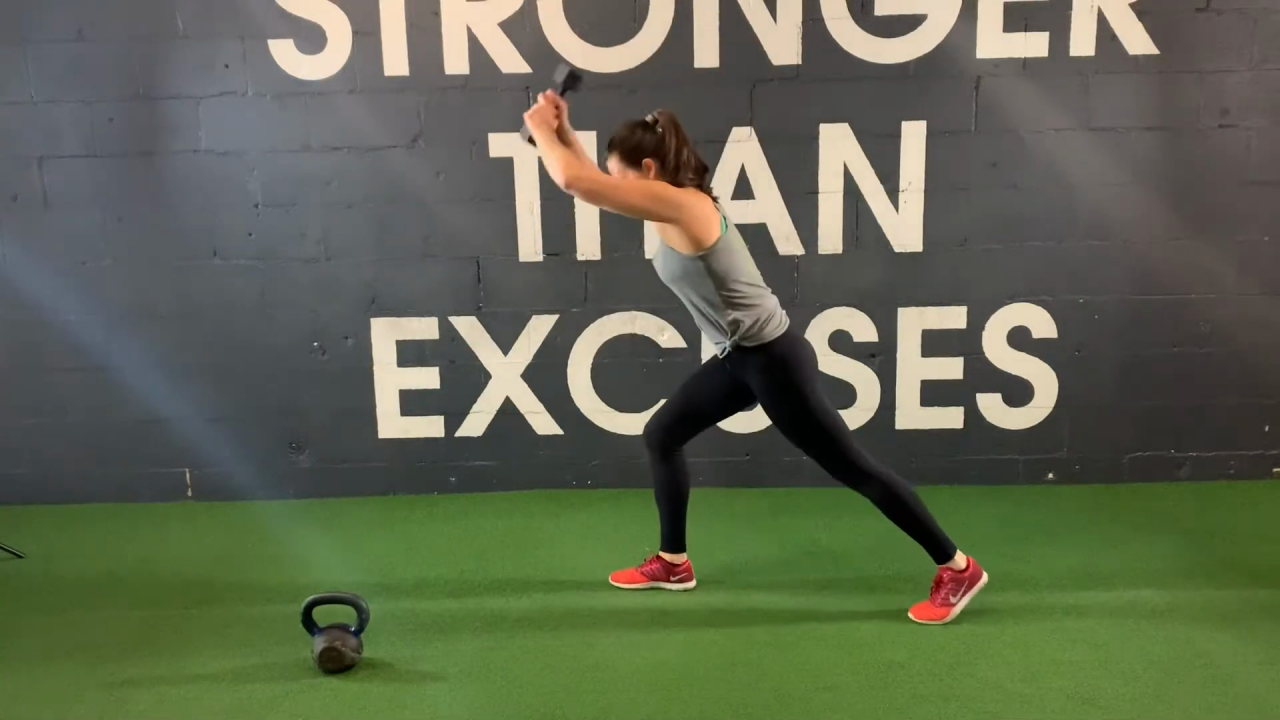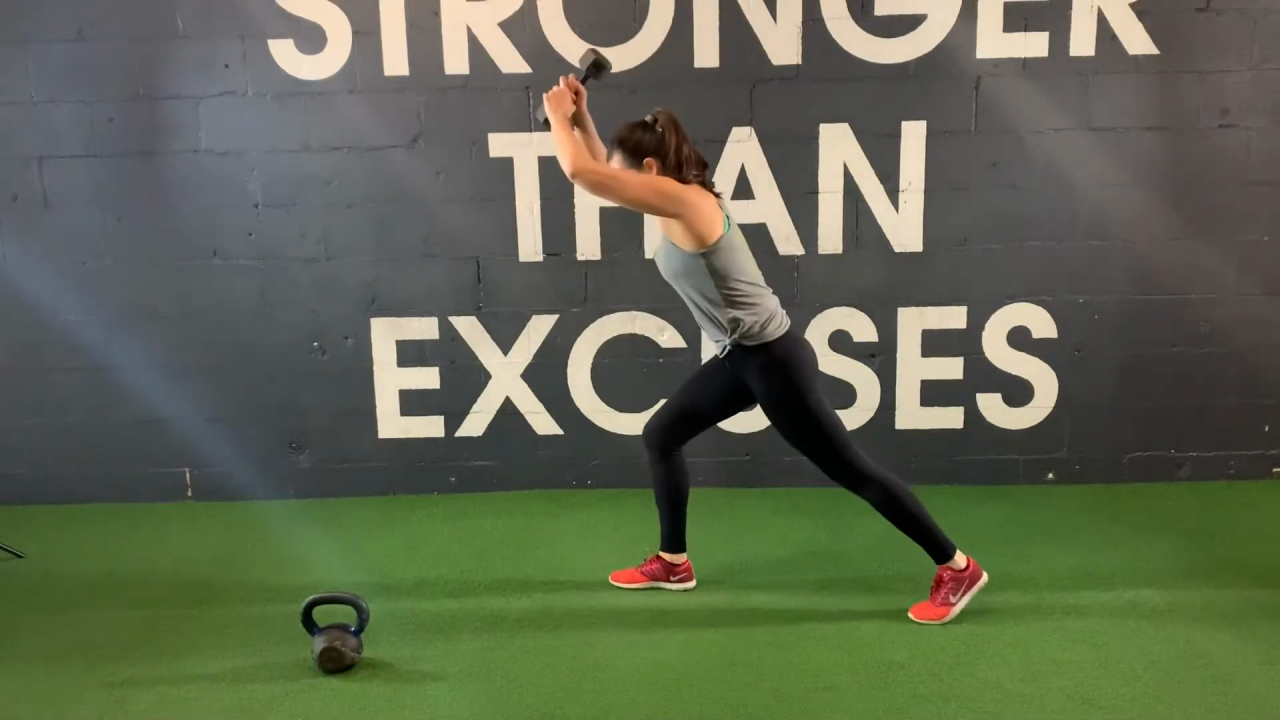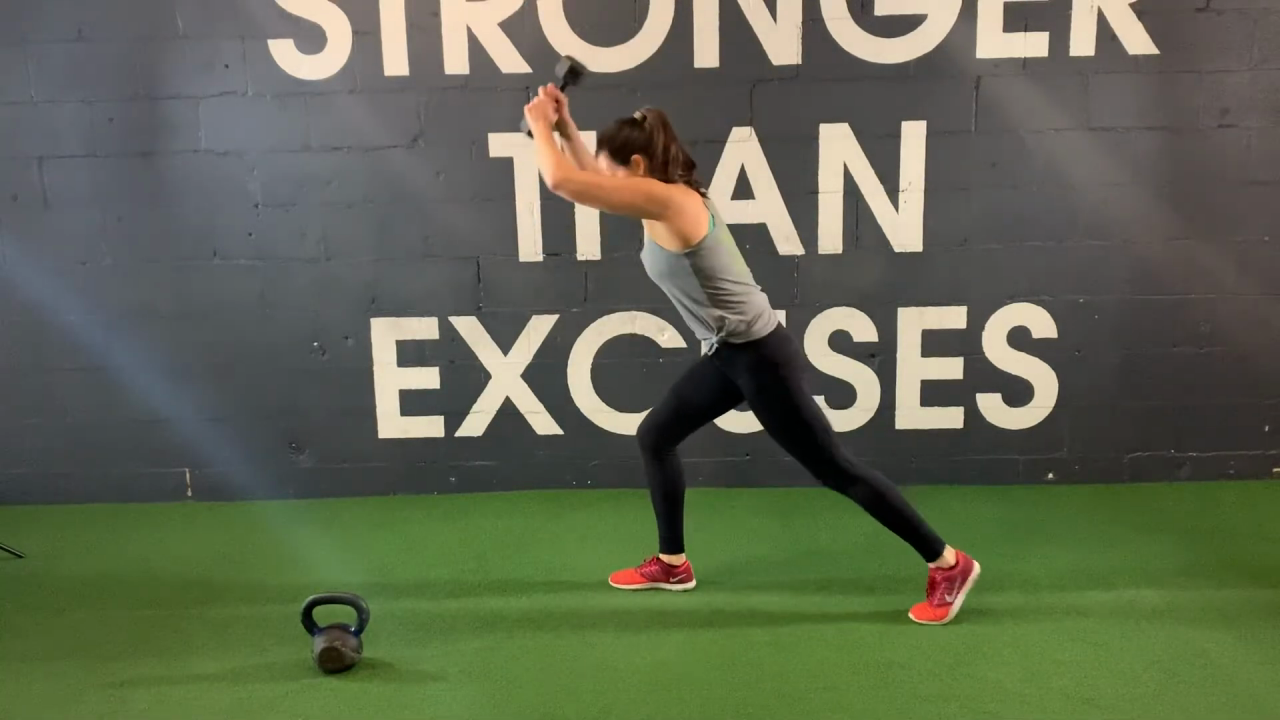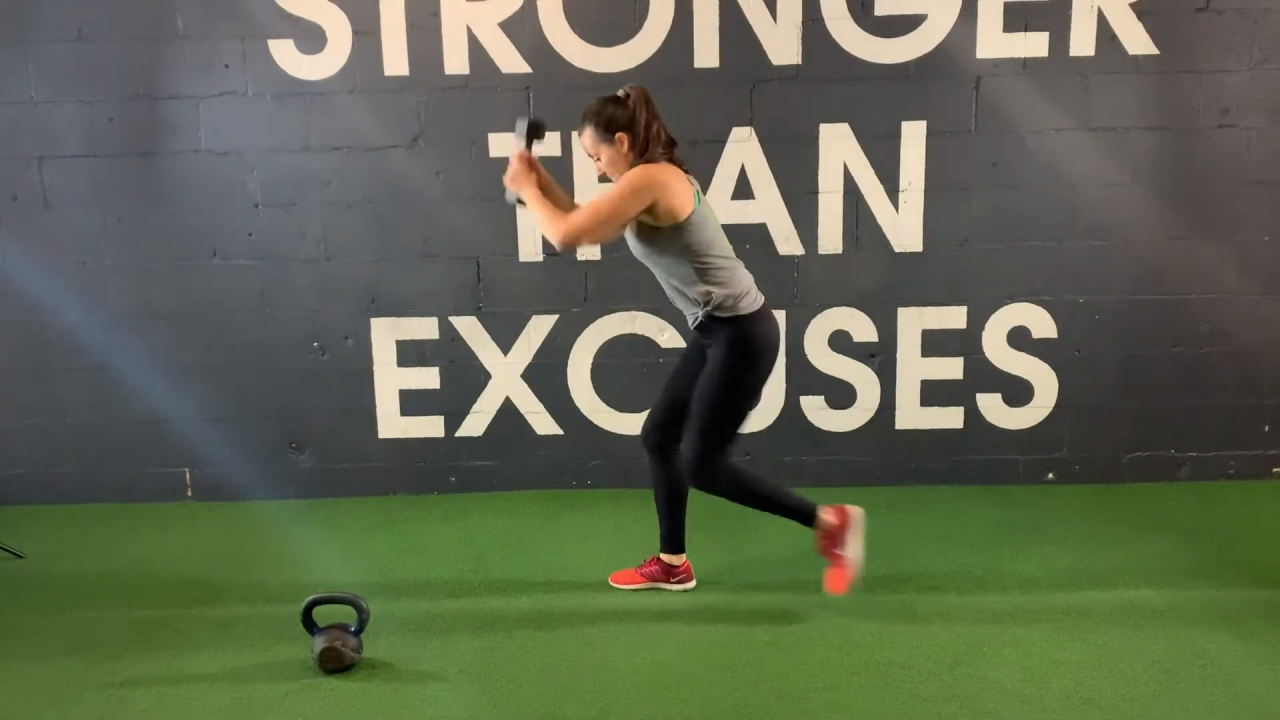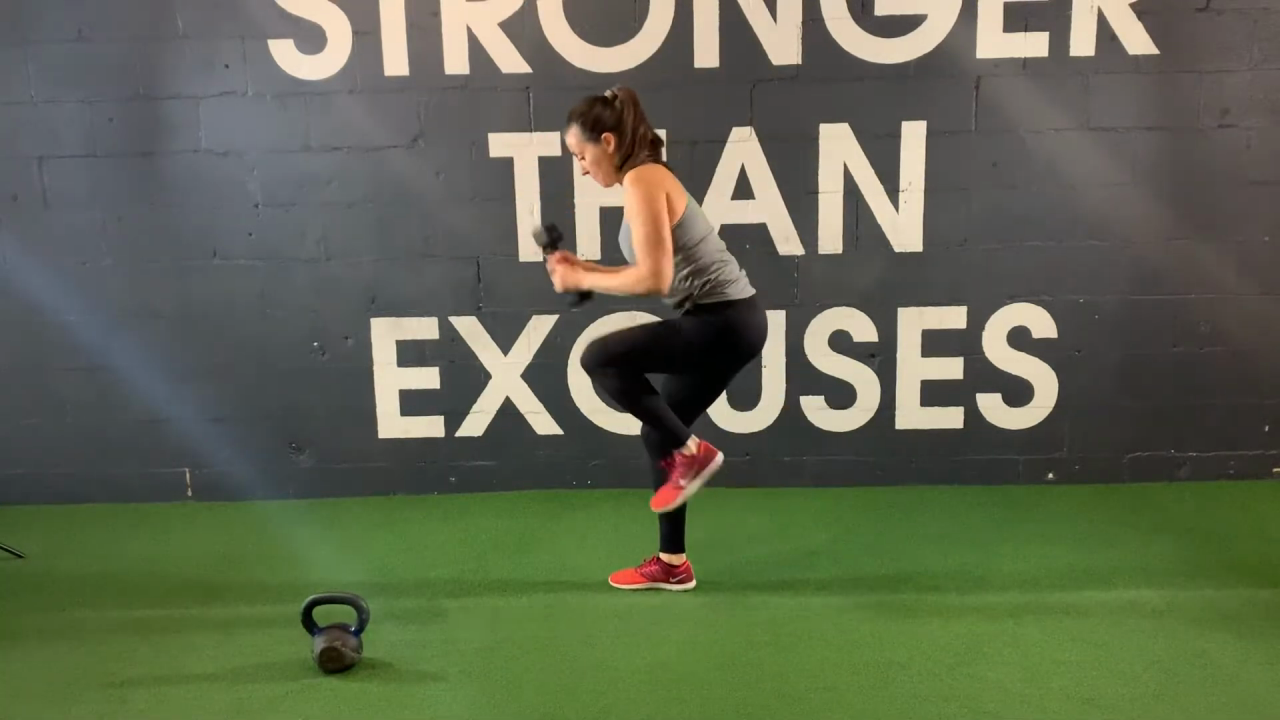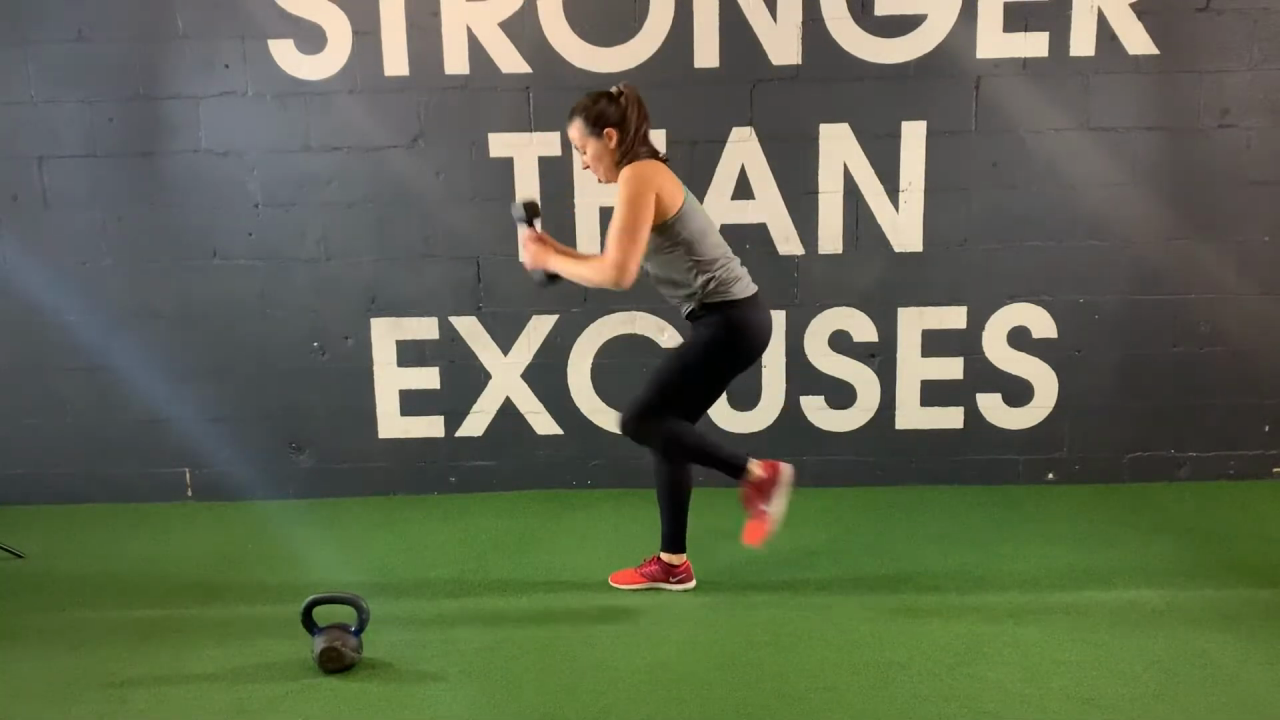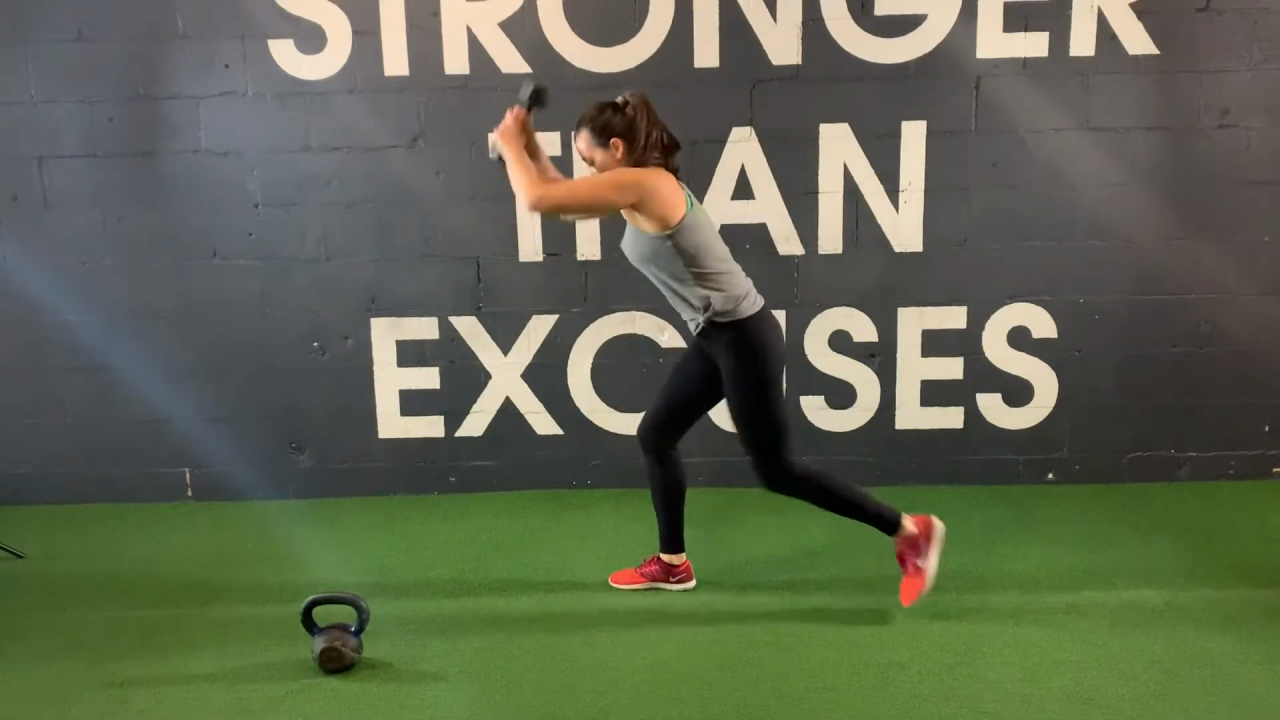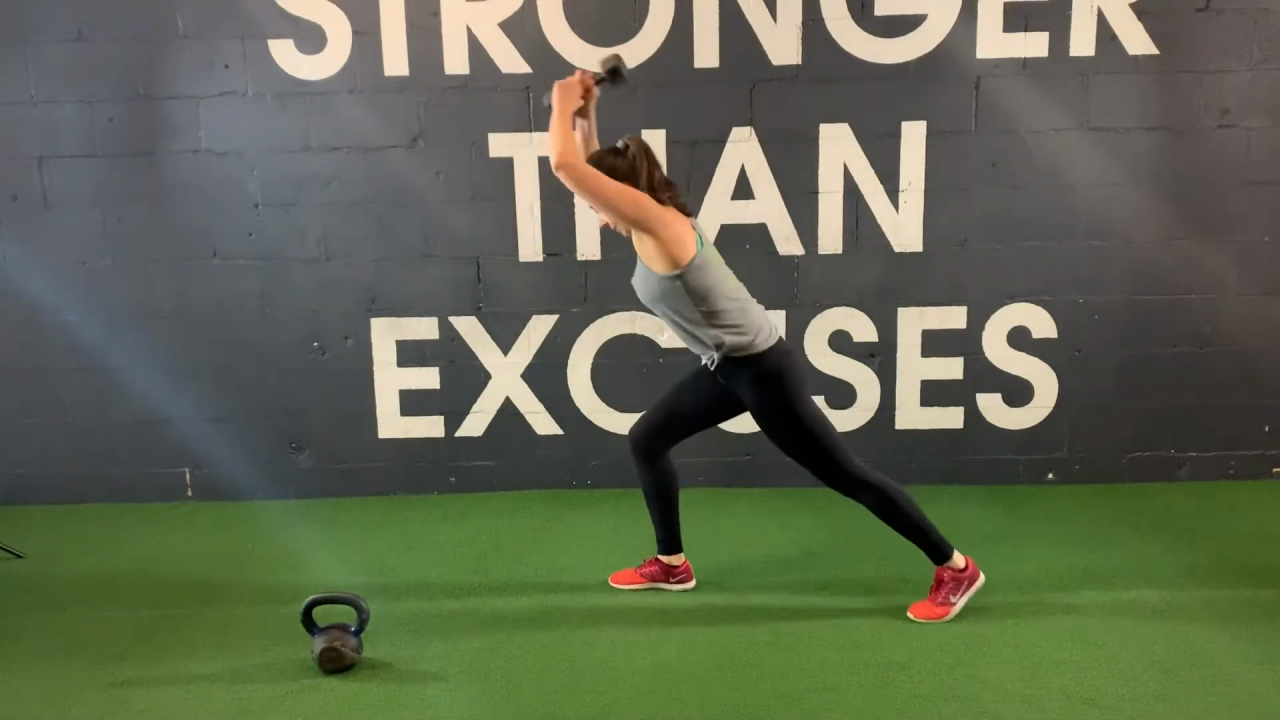
dt=0.2s
person 1, frame 1
left shoulder: (677, 203)
right shoulder: (679, 202)
left elbow: (573, 182)
right elbow: (593, 182)
left wrist: (540, 131)
right wrist: (560, 131)
left hip: (773, 358)
right hip: (740, 356)
left knee: (851, 466)
right knee: (660, 435)
left ankle: (957, 568)
right ankle: (672, 562)
person 1, frame 2
left shoulder: (681, 199)
right shoulder: (685, 198)
left elbow: (580, 172)
right elbow: (600, 173)
left wrist: (559, 117)
right wrist: (580, 118)
left hip: (772, 358)
right hip: (741, 356)
left knee: (850, 470)
right knee: (660, 437)
left ankle: (958, 568)
right ankle: (673, 562)
person 1, frame 3
left shoulder: (665, 199)
right shoulder: (671, 197)
left elbow: (562, 182)
right elbow: (589, 180)
left wrist: (538, 125)
right wrist: (563, 125)
left hip: (760, 356)
right hip: (730, 353)
left knee: (835, 469)
right knee: (654, 437)
left ankle: (949, 564)
right ankle: (671, 563)
person 1, frame 4
left shoulder: (649, 180)
right shoulder: (653, 177)
left elbow: (567, 236)
right elbow: (583, 221)
left wrist: (528, 190)
right wrist: (542, 183)
left hip: (742, 333)
right hip: (717, 330)
left knee: (701, 466)
right knee: (658, 437)
left ankle: (829, 522)
right ankle: (673, 562)
person 1, frame 5
left shoulder: (643, 182)
right shoulder: (644, 179)
left elbow: (654, 279)
right elbow: (647, 268)
left wrist: (585, 279)
right wrist: (581, 269)
left hip: (726, 320)
right hip: (718, 320)
left knee: (599, 357)
right knee: (662, 432)
left ankle: (692, 452)
right ankle: (673, 563)
person 1, frame 6
left shoulder: (639, 177)
right shoulder: (643, 176)
left elbow: (616, 274)
right elbow: (624, 266)
left wrist: (553, 260)
right wrist: (558, 253)
left hip: (732, 321)
right hip: (722, 320)
left knee: (640, 422)
right knee: (661, 429)
left ankle: (757, 474)
right ankle: (672, 563)
person 1, frame 7
left shoulder: (639, 183)
right shoulder: (648, 185)
left elbow: (539, 199)
right elbow: (563, 191)
left wrist: (510, 145)
right wrist: (528, 146)
left hip: (743, 337)
right hip: (718, 336)
left knee: (775, 470)
right knee: (654, 434)
left ankle: (911, 531)
right ankle: (672, 563)
person 1, frame 8
left shoulder: (655, 221)
right shoulder: (657, 218)
left elbow: (565, 166)
right elbow: (588, 174)
left wrist: (562, 108)
right wrist: (583, 113)
left hip: (762, 369)
right hip: (731, 365)
left knee: (843, 474)
right knee: (646, 439)
left ankle: (956, 570)
right ankle: (670, 564)
